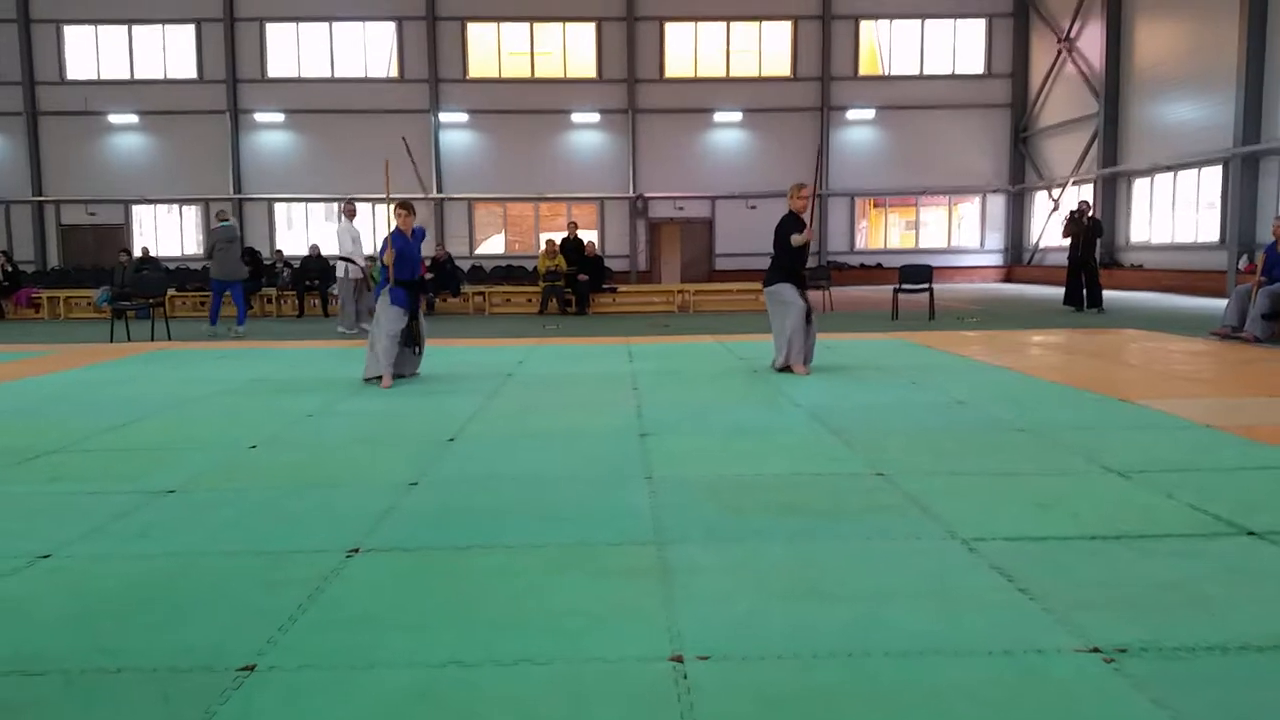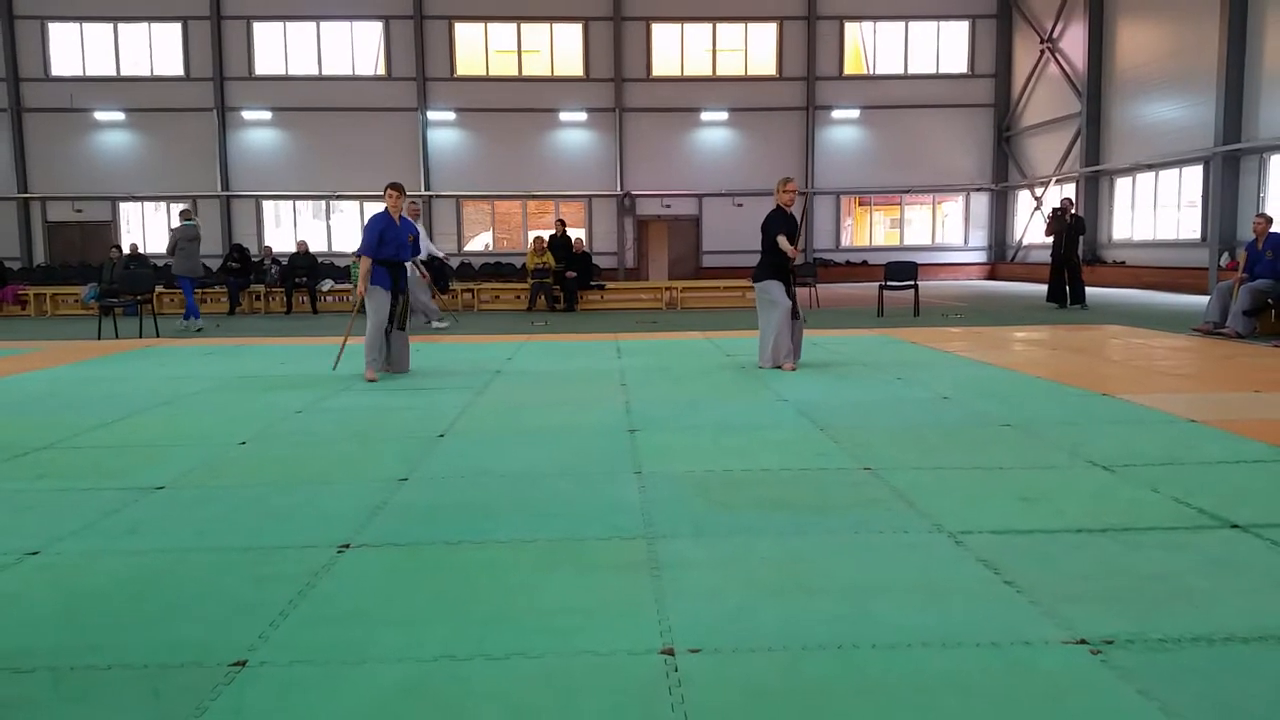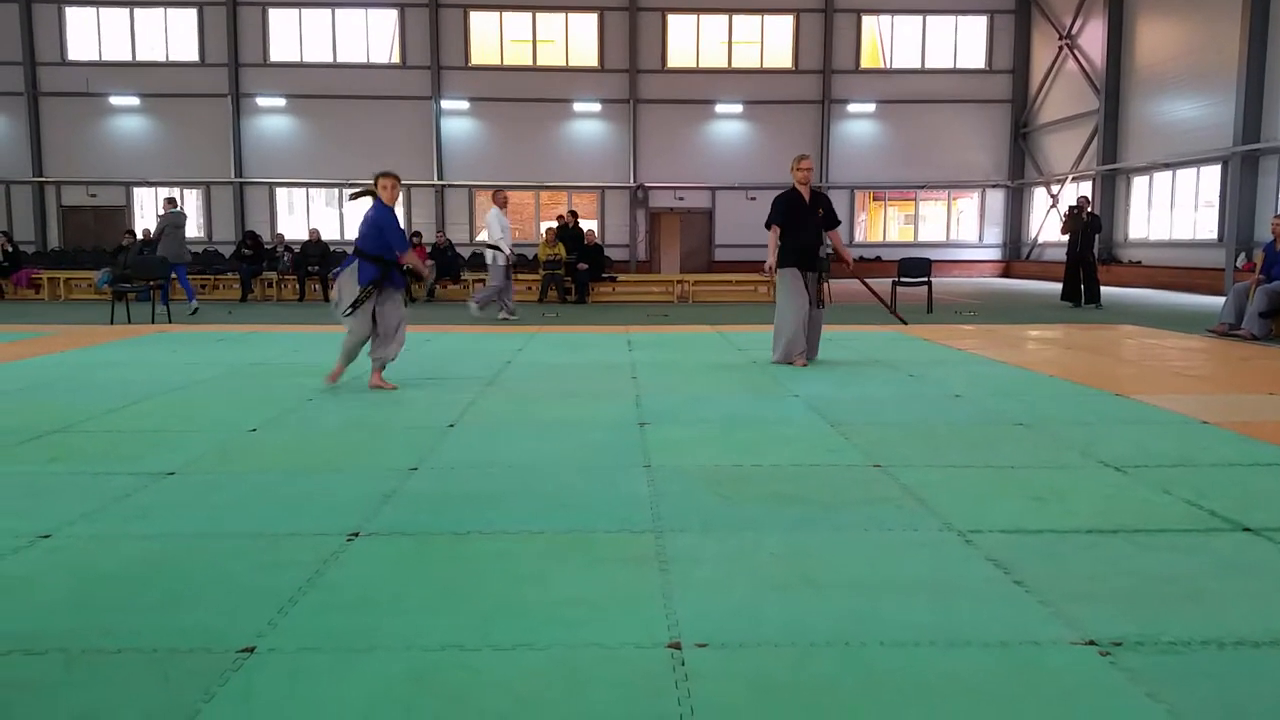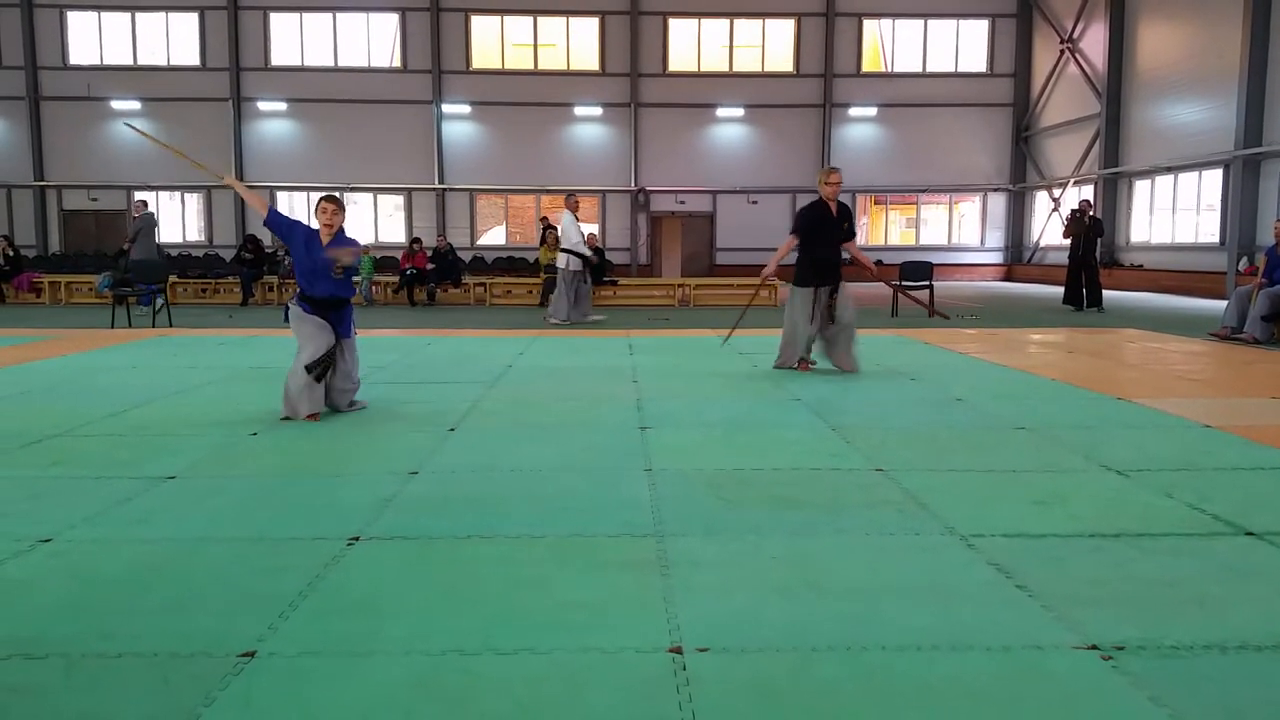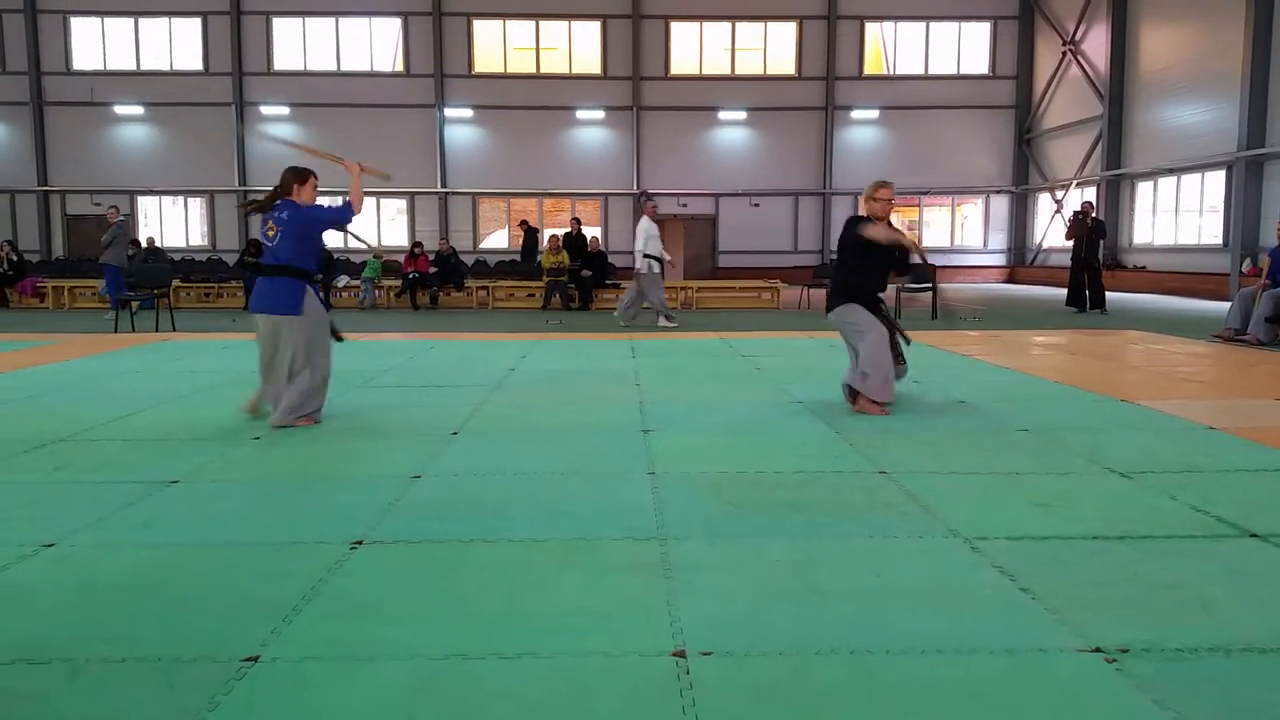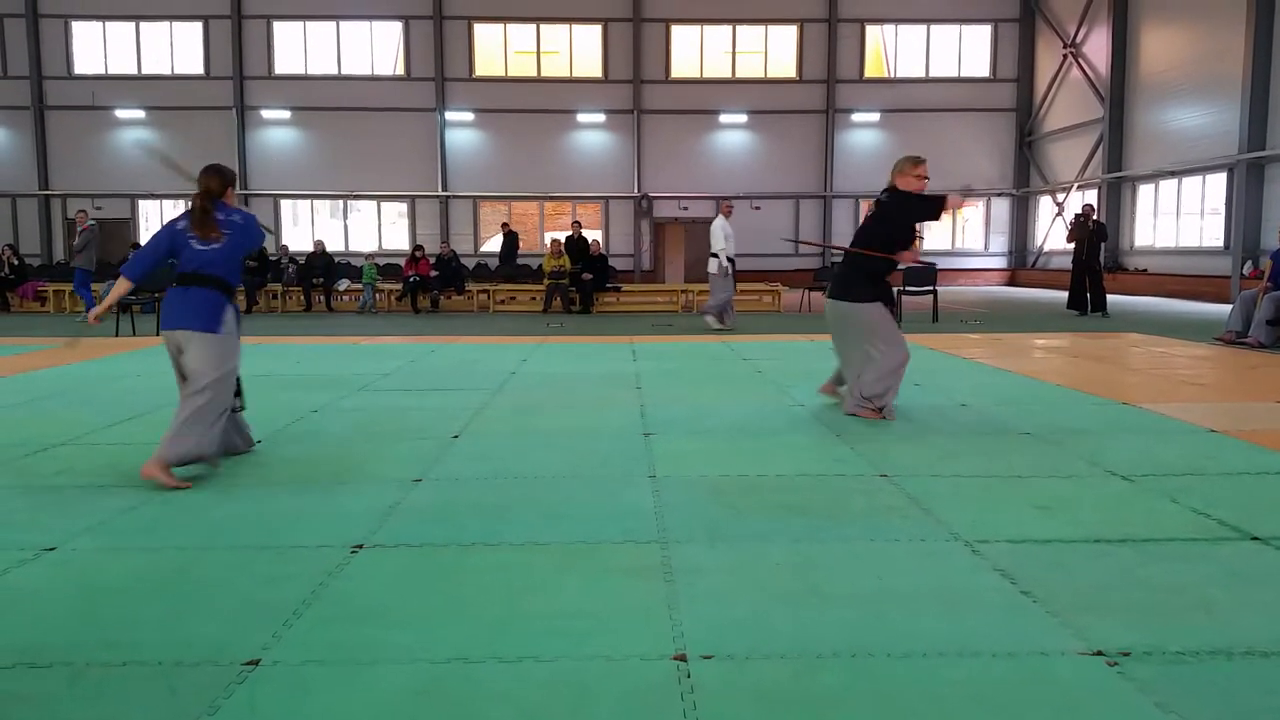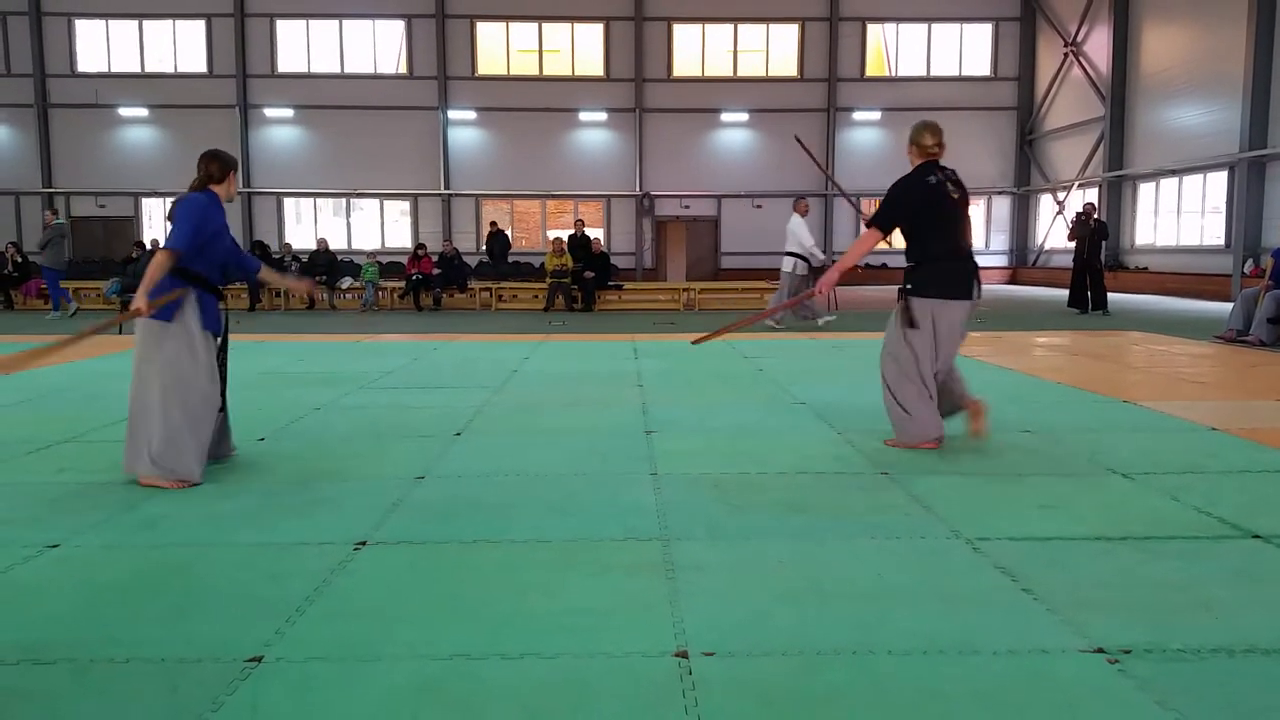
dt=0.7s
person 1, frame 1
left shoulder: (415, 235)
right shoulder: (393, 240)
right elbow: (386, 259)
right wrist: (388, 258)
left hip: (411, 292)
right hip: (392, 292)
left knee: (416, 333)
right knee: (389, 331)
left ankle: (405, 369)
right ankle: (386, 373)
person 1, frame 2
left shoulder: (409, 226)
right shoulder: (376, 221)
left elbow: (412, 254)
right elbow: (366, 252)
right wrist: (361, 281)
left hip: (399, 275)
right hip: (379, 274)
left knee: (398, 322)
right knee: (378, 320)
left ankle: (393, 363)
right ankle: (371, 367)
person 1, frame 3
left shoulder: (381, 211)
right shoulder: (384, 215)
right elbow: (403, 251)
right wrist: (422, 268)
left hip: (384, 272)
right hip: (362, 272)
left knee: (393, 322)
right knee: (361, 327)
left ankle: (376, 375)
right ankle: (342, 364)
person 1, frame 4
left shoulder: (349, 246)
right shoulder: (302, 235)
left elbow: (350, 256)
right elbow: (265, 210)
left wrist: (348, 256)
right wrist: (233, 182)
left hip: (338, 314)
right hip: (305, 309)
left knee: (343, 374)
right knee: (319, 346)
left ankle: (340, 399)
right ankle: (307, 405)
person 1, frame 5
left shoulder: (272, 214)
right shoulder: (304, 216)
right elbow: (351, 210)
right wrist: (355, 173)
left hip: (267, 294)
right hip: (294, 296)
left knee: (276, 358)
right knee: (311, 358)
left ankle: (263, 400)
right ankle: (291, 413)
person 1, frame 6
left shoulder: (180, 224)
right shoulder: (245, 221)
left elbow: (138, 265)
right elbow: (254, 240)
left wrist: (102, 307)
left hip: (176, 307)
right hip: (212, 313)
left knee: (207, 384)
right knee: (211, 390)
left ankle: (227, 440)
right ankle: (159, 461)
person 1, frame 7
left shoulder: (214, 214)
right shoulder: (197, 204)
left elbow: (243, 264)
right elbow: (170, 250)
left wrist: (287, 282)
right wrist: (144, 292)
left hip: (196, 305)
right hip: (177, 306)
left knee: (202, 384)
right knee: (176, 387)
left ankle: (209, 446)
right ankle: (154, 468)
person 2, frame 1
left shoulder: (798, 222)
right shoulder: (788, 222)
right elbow: (793, 240)
right wrist: (804, 237)
left hip: (792, 279)
right hip: (778, 280)
left knee: (805, 321)
right knee: (797, 309)
left ankle: (784, 360)
right ankle: (792, 360)
person 2, frame 2
left shoulder: (791, 218)
right shoulder: (774, 217)
right elbow: (780, 238)
right wrist: (789, 250)
left hip: (782, 274)
right hip: (768, 275)
left knee: (794, 317)
right knee: (782, 309)
left ankle: (782, 356)
right ankle: (780, 358)
person 2, frame 3
left shoulder: (821, 200)
right shoulder: (783, 200)
left elbow: (831, 230)
right elbow: (774, 230)
left wrist: (845, 254)
right wrist: (771, 257)
left hip: (813, 262)
right hip: (790, 262)
left knee: (814, 309)
right knee: (794, 308)
left ankle: (806, 351)
right ankle: (793, 353)
person 2, frame 4
left shoulder: (846, 212)
right shoulder: (810, 211)
right elbow: (792, 240)
left wrist: (865, 261)
right wrist: (773, 264)
left hip: (831, 274)
right hip: (807, 275)
left knee: (845, 318)
right knee: (804, 323)
left ankle: (840, 357)
right ankle: (799, 357)
person 2, frame 5
left shoulder: (894, 233)
right shoulder: (855, 224)
left elbow: (903, 269)
right elbow: (871, 231)
right wrist: (902, 238)
left hip: (870, 301)
right hip: (845, 302)
right knee: (876, 335)
left ankle: (861, 387)
right ankle: (864, 397)
person 2, frame 6
left shoulder: (887, 203)
right shoulder: (902, 202)
left elbow: (903, 240)
right elbow: (953, 201)
left wrist: (909, 253)
left hip: (847, 287)
right hip: (863, 290)
left knee: (860, 344)
right knee: (891, 352)
left ankle: (839, 382)
right ankle: (861, 401)
person 2, frame 7
left shoulder: (911, 185)
right shoulder: (953, 182)
left elbow: (874, 234)
left wrist: (836, 272)
left hip: (930, 283)
right hip: (963, 281)
left knee: (906, 358)
right knee: (934, 357)
left ankle: (922, 432)
right ankle: (967, 403)
